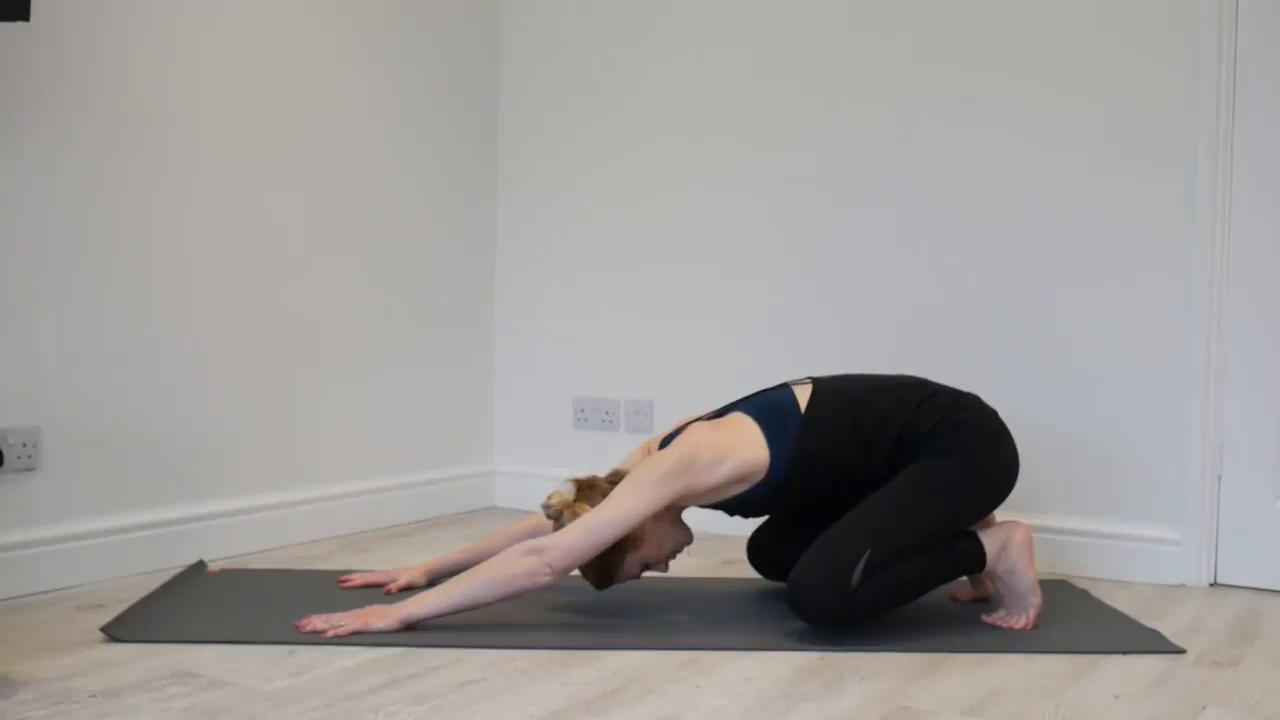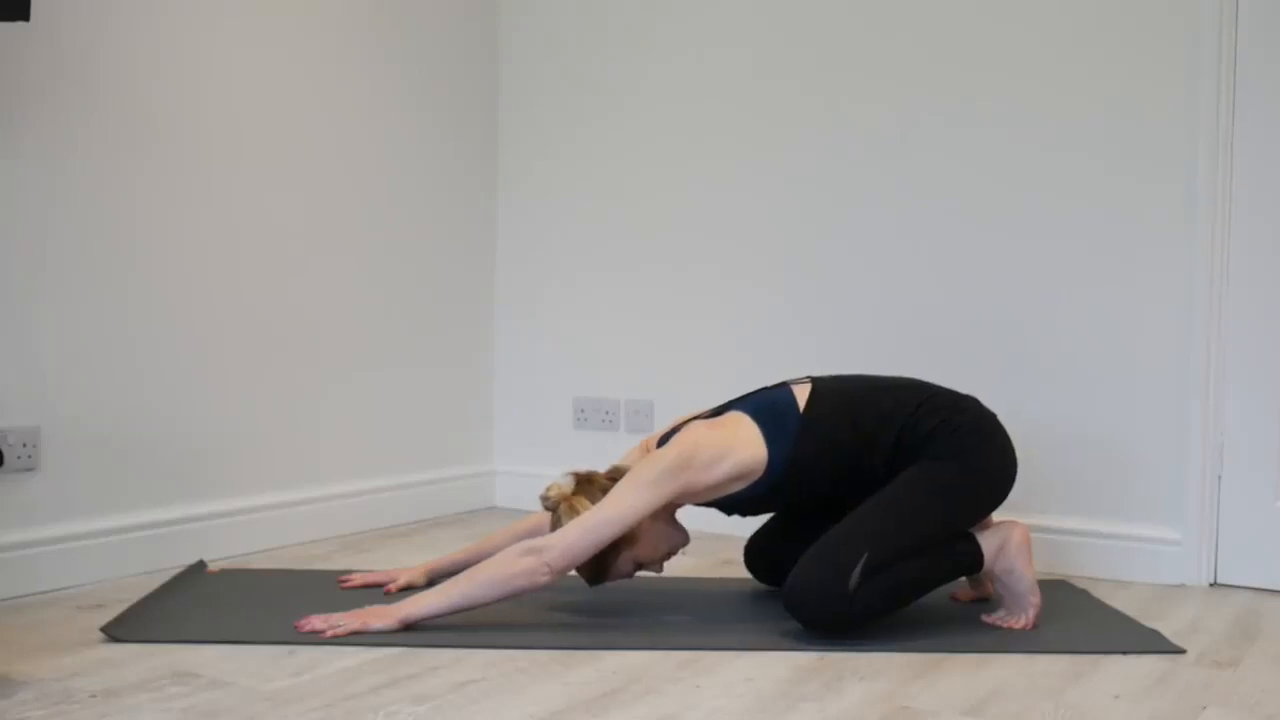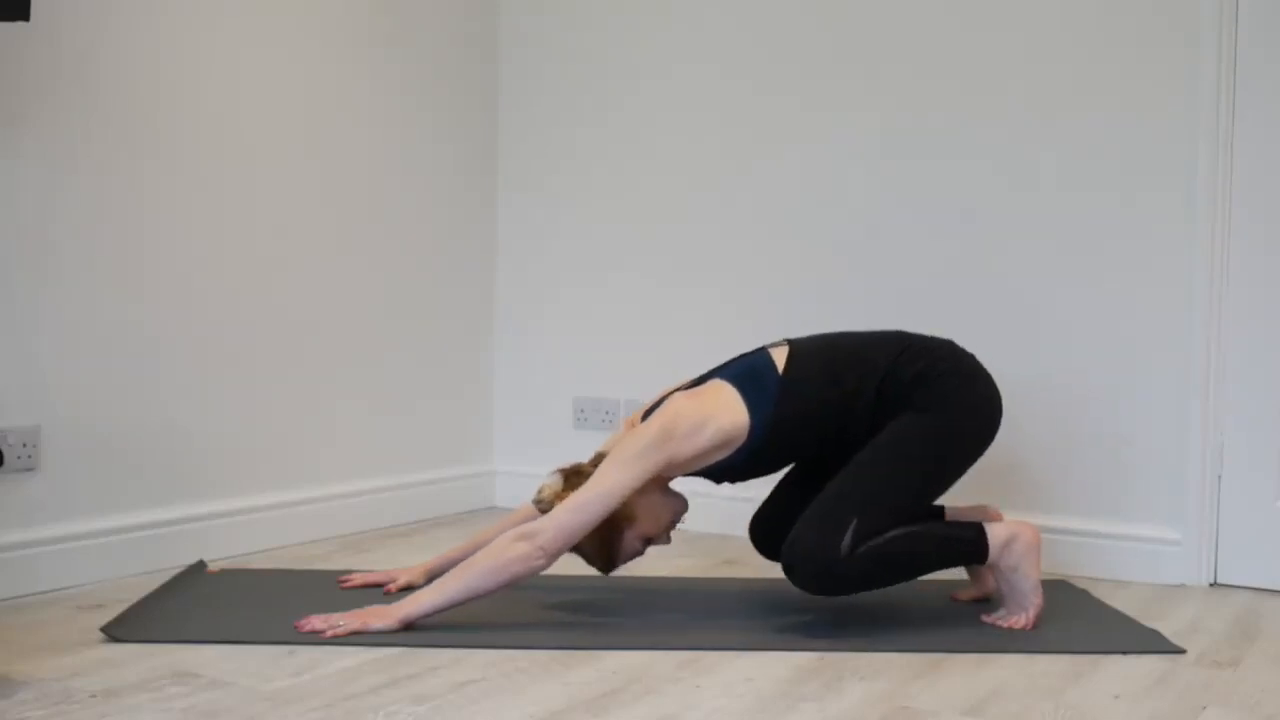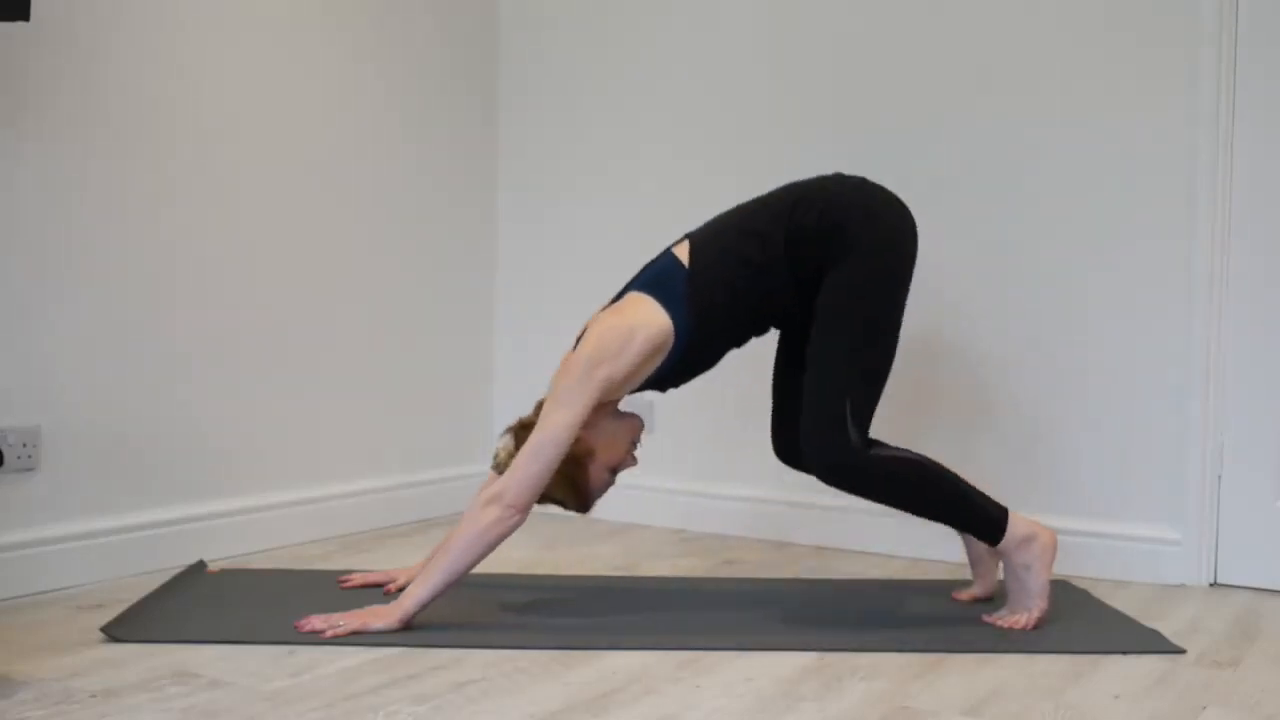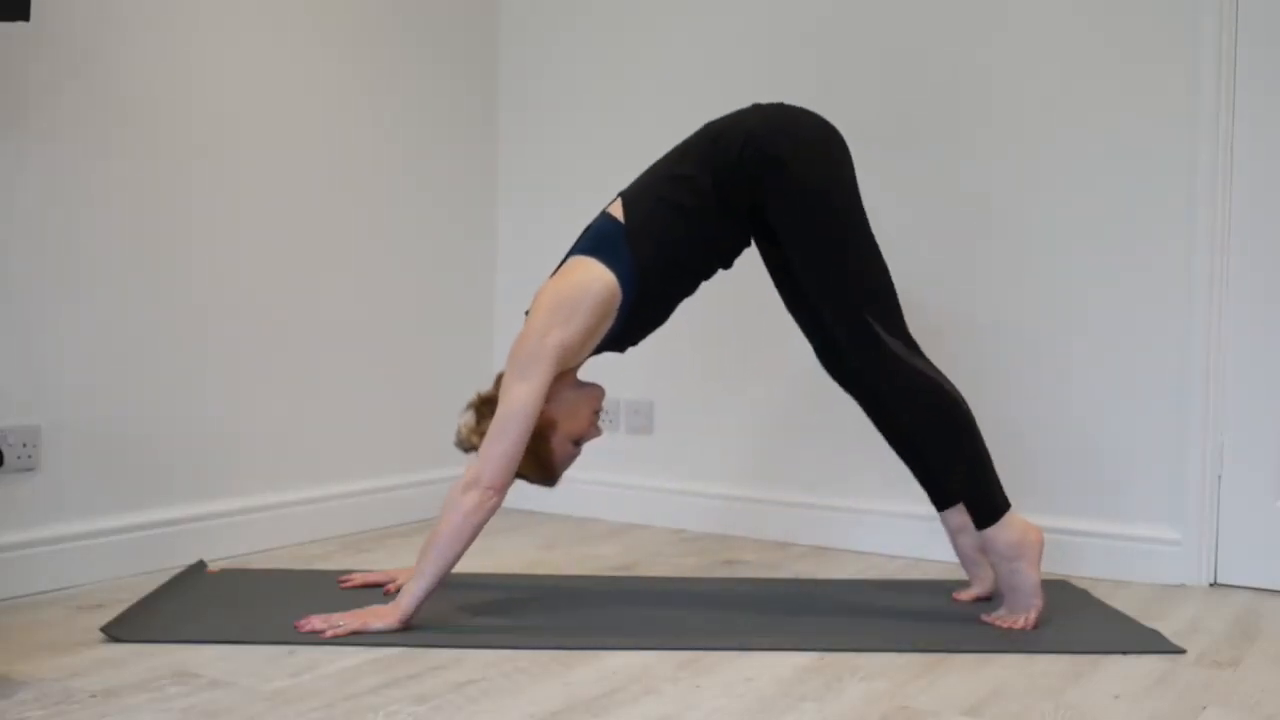
dt=1s
person 1, frame 1
left shoulder: (680, 468)
right shoulder: (661, 456)
left elbow: (541, 560)
right elbow: (549, 525)
left wrist: (402, 613)
right wrist: (429, 568)
left hip: (962, 441)
right hip: (906, 441)
left knee: (823, 593)
right knee: (774, 554)
left ankle: (991, 547)
right ankle: (960, 536)
person 1, frame 2
left shoulder: (680, 467)
right shoulder: (660, 455)
left elbow: (542, 560)
right elbow: (548, 524)
left wrist: (403, 614)
right wrist: (429, 569)
left hip: (960, 446)
right hip: (903, 446)
left knee: (820, 598)
right knee: (771, 561)
left ankle: (990, 549)
right ankle: (954, 535)
person 1, frame 3
left shoulder: (666, 440)
right shoulder: (649, 433)
left elbow: (537, 545)
right elbow: (540, 513)
left wrist: (403, 612)
right wrist: (426, 567)
left hip: (944, 393)
right hip: (892, 397)
left knee: (817, 560)
right knee: (776, 536)
left ankle: (1000, 542)
right ankle: (965, 524)
person 1, frame 4
left shoulder: (596, 370)
right shoulder: (595, 369)
left elbow: (506, 502)
right elbow: (508, 485)
left wrist: (402, 608)
right wrist: (422, 571)
left hip: (853, 230)
right hip: (817, 247)
left knee: (833, 449)
right knee: (798, 444)
left ankle: (1017, 539)
right ankle: (980, 528)
person 1, frame 5
left shoulder: (551, 339)
right shoulder: (553, 341)
left elbow: (484, 484)
right elbow: (485, 479)
left wrist: (401, 607)
right wrist: (421, 569)
left hip: (777, 158)
right hip: (756, 177)
left knee: (874, 352)
right knee: (851, 358)
left ankle: (1003, 532)
right ankle: (972, 528)
